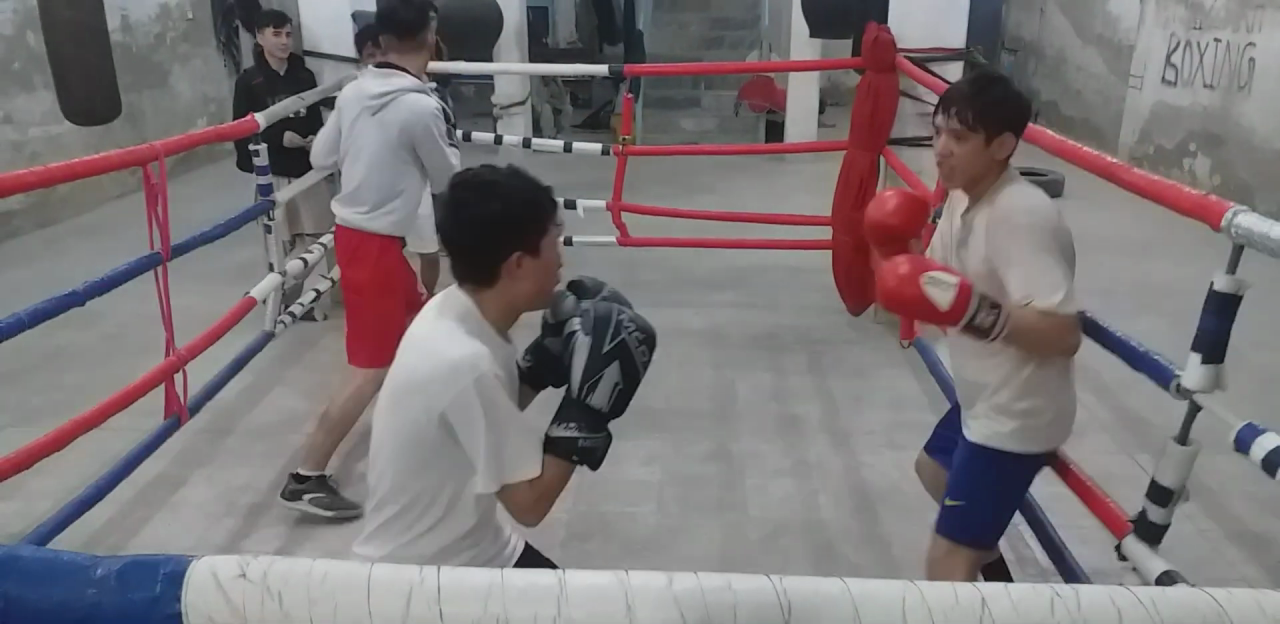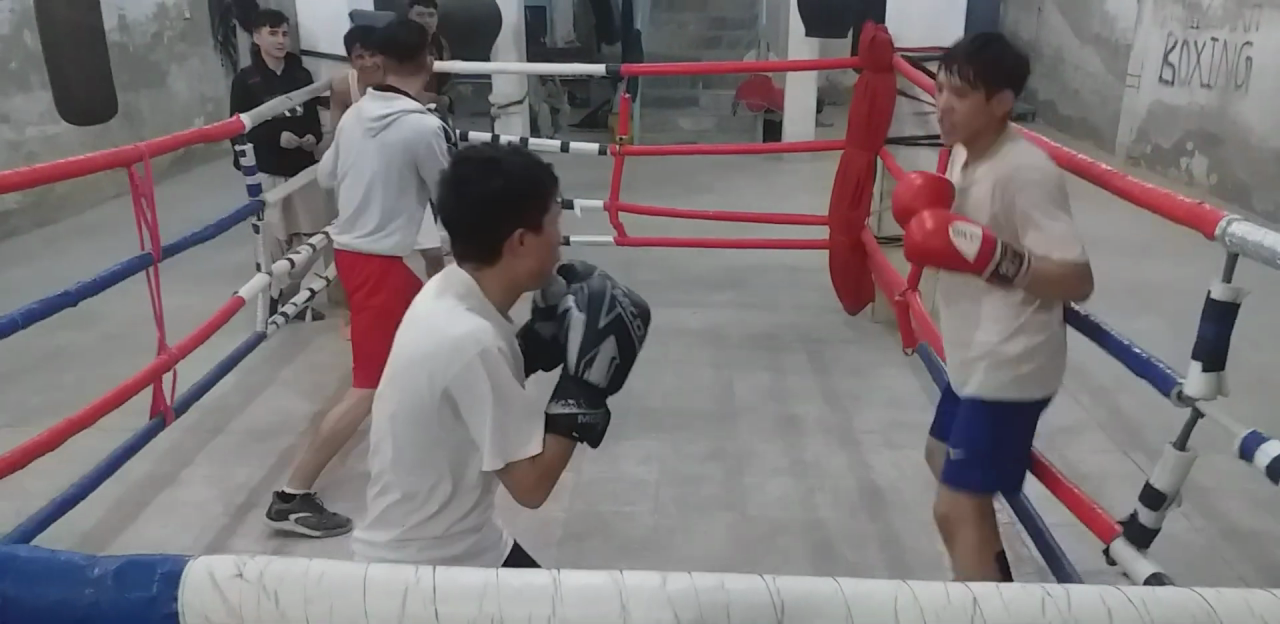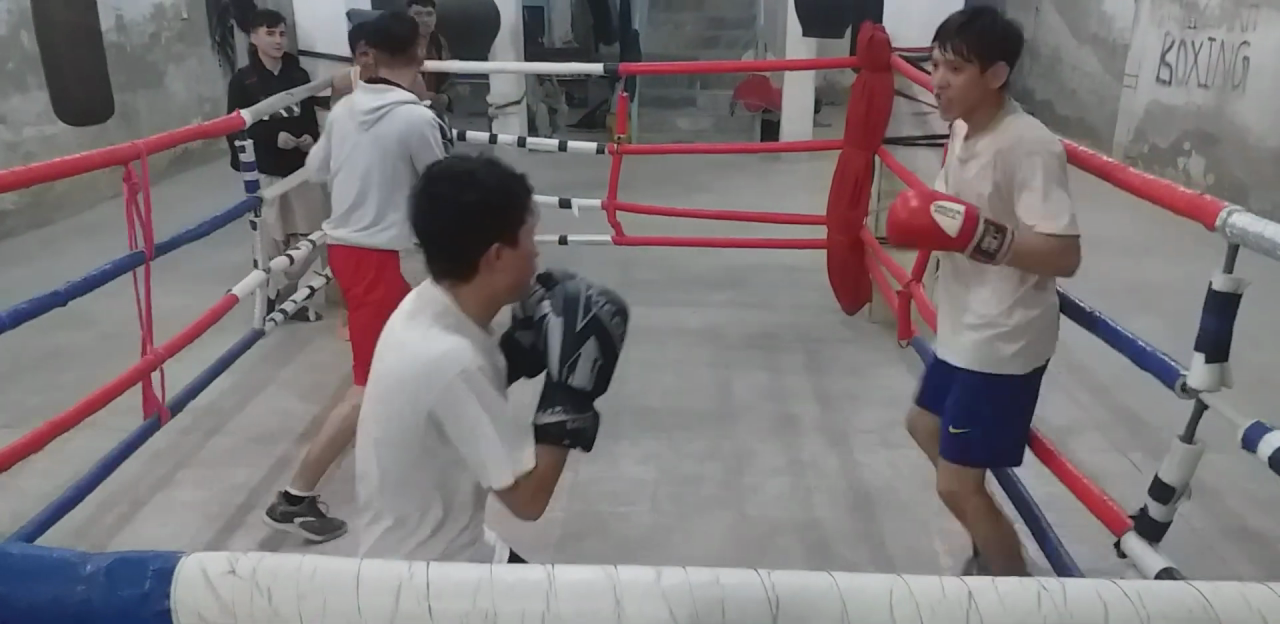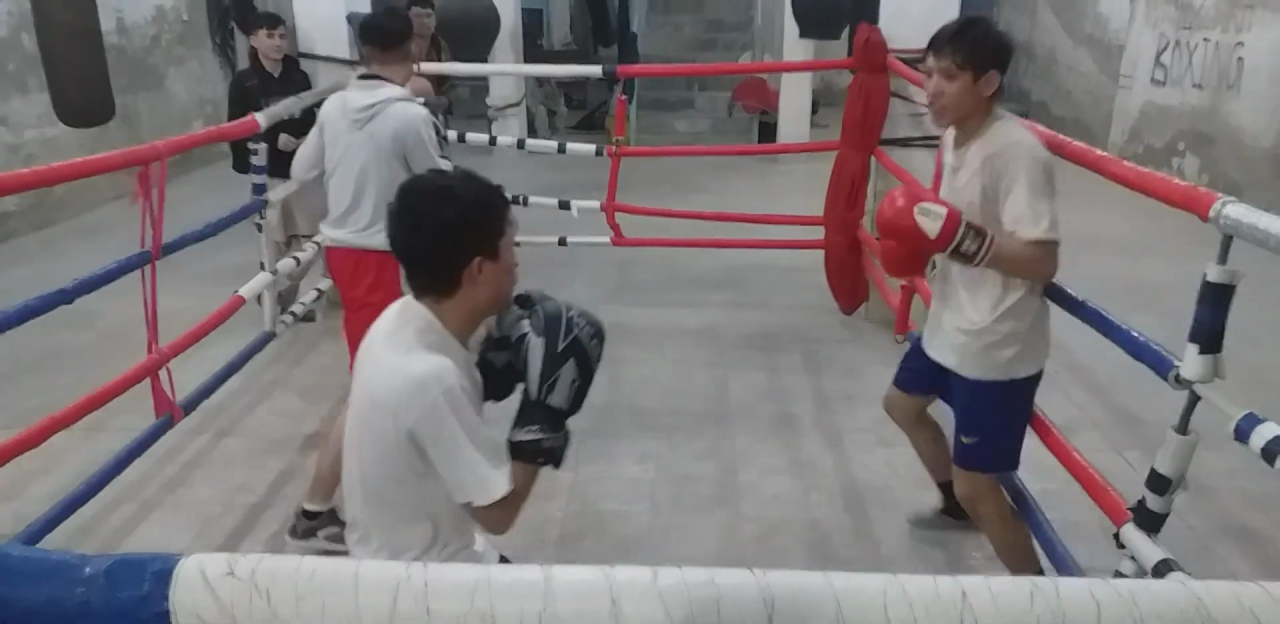
dt=0.1s
person 1, frame 1
left shoulder: (1022, 217)
right shoulder: (964, 194)
left elbow: (1062, 336)
right elbow: (939, 266)
left wrist: (971, 311)
right wrist: (908, 254)
left hip: (1018, 413)
right hip: (982, 394)
left knee: (945, 565)
right knee: (936, 479)
person 1, frame 2
left shoulder: (1026, 172)
right shoulder: (964, 154)
left elbow: (1077, 281)
left wrist: (994, 260)
right wrist: (928, 221)
left hip: (1010, 370)
right hip: (972, 357)
left knee: (957, 512)
right knee: (942, 459)
right ankle: (998, 585)
person 1, frame 3
left shoulder: (1028, 145)
right shoulder: (964, 131)
left elbow: (1063, 254)
left wrist: (975, 234)
right wrist: (929, 220)
left hip: (1004, 342)
right hip: (962, 324)
left knee: (956, 483)
right knee: (927, 428)
right ankle: (990, 558)
person 1, frame 4
left shoulder: (1015, 151)
right shoulder: (955, 136)
left elbow: (1041, 261)
left wrist: (956, 237)
right wrist: (914, 235)
left hip: (996, 349)
right hip: (952, 325)
left knee: (974, 485)
right knee: (902, 405)
right ankle: (954, 506)
person 2, frame 1
left shoulder: (354, 91)
right shoulder: (421, 106)
left elbow: (321, 156)
right elbow: (447, 178)
right wrist: (445, 134)
left hip: (350, 228)
right hip: (376, 241)
left knee: (419, 320)
right knee: (370, 369)
right ankle: (307, 477)
person 2, frame 2
left shoulder: (354, 115)
right shoulder: (422, 126)
left elbow: (327, 177)
right wrist: (444, 150)
left hip: (351, 249)
right hip: (375, 263)
right knee: (368, 389)
right ankle: (293, 496)
person 2, frame 3
left shoulder: (344, 109)
right shoulder: (415, 120)
left elbow: (316, 168)
right wrist: (436, 144)
left hip: (344, 245)
right hip: (372, 257)
right knee: (370, 387)
right ankle: (296, 498)
person 2, frame 4
left shoulder: (334, 105)
right shoulder: (410, 116)
left elbow: (302, 170)
right wrist: (436, 142)
left hip: (342, 247)
right hip: (371, 256)
right ankle: (314, 511)
person 3, frame 1
left shoulder: (455, 312)
right shoulder: (464, 362)
right elbow: (530, 502)
left wrist: (546, 362)
right wrist: (589, 408)
left hip: (467, 550)
person 3, frame 2
left shoulder: (453, 293)
right shoulder: (468, 340)
right elbow: (531, 484)
left wrist: (539, 343)
right wrist: (585, 385)
left hip: (460, 542)
person 3, frame 3
left shoulder: (424, 308)
right shoulder: (447, 360)
right elbow: (527, 496)
left wrist: (518, 354)
right wrist: (570, 390)
left hip: (447, 553)
person 3, frame 4
left shoulder: (403, 321)
right shoulder: (430, 378)
right elbow: (497, 512)
left wrist: (491, 374)
right wrist: (547, 411)
left hip: (441, 562)
person 4, frame 1
left shoulder: (304, 75)
right shoulder: (249, 81)
left wrist: (314, 138)
right wrist: (279, 137)
left hip: (306, 168)
right hip: (271, 172)
left knee: (315, 235)
right knee: (279, 240)
left ankle: (287, 295)
right ankle: (283, 297)
person 4, frame 2
left shoulder: (301, 75)
right shoulder: (246, 80)
left wrist: (313, 137)
right wrist: (276, 137)
left hip: (304, 168)
right hip: (267, 172)
left knee: (313, 236)
right knee: (276, 239)
left ankle: (281, 294)
right ankle: (280, 296)
person 4, frame 3
left shoulder: (298, 75)
right shoulder: (243, 80)
left elbow: (311, 118)
right elbow: (236, 130)
left wrist: (310, 137)
right wrist: (274, 137)
left hip: (300, 168)
right hip: (264, 172)
left knee: (308, 236)
right knee: (272, 240)
left ankle: (274, 292)
right ankle: (277, 295)
person 4, frame 4
left shoulder: (299, 77)
right shoulder: (243, 82)
left elbow: (310, 120)
left wrist: (309, 139)
right wrist: (274, 139)
right hip: (265, 173)
left knee: (309, 238)
right knee: (274, 241)
left ankle: (279, 296)
right ankle: (280, 299)
